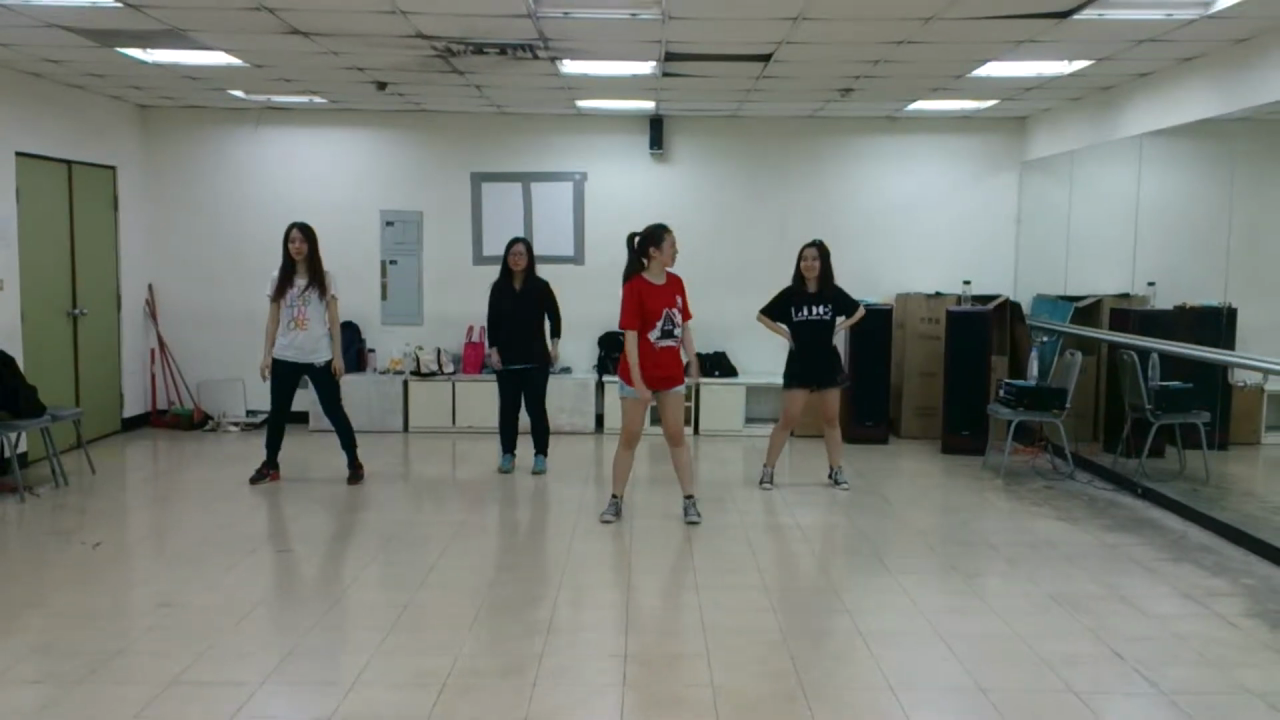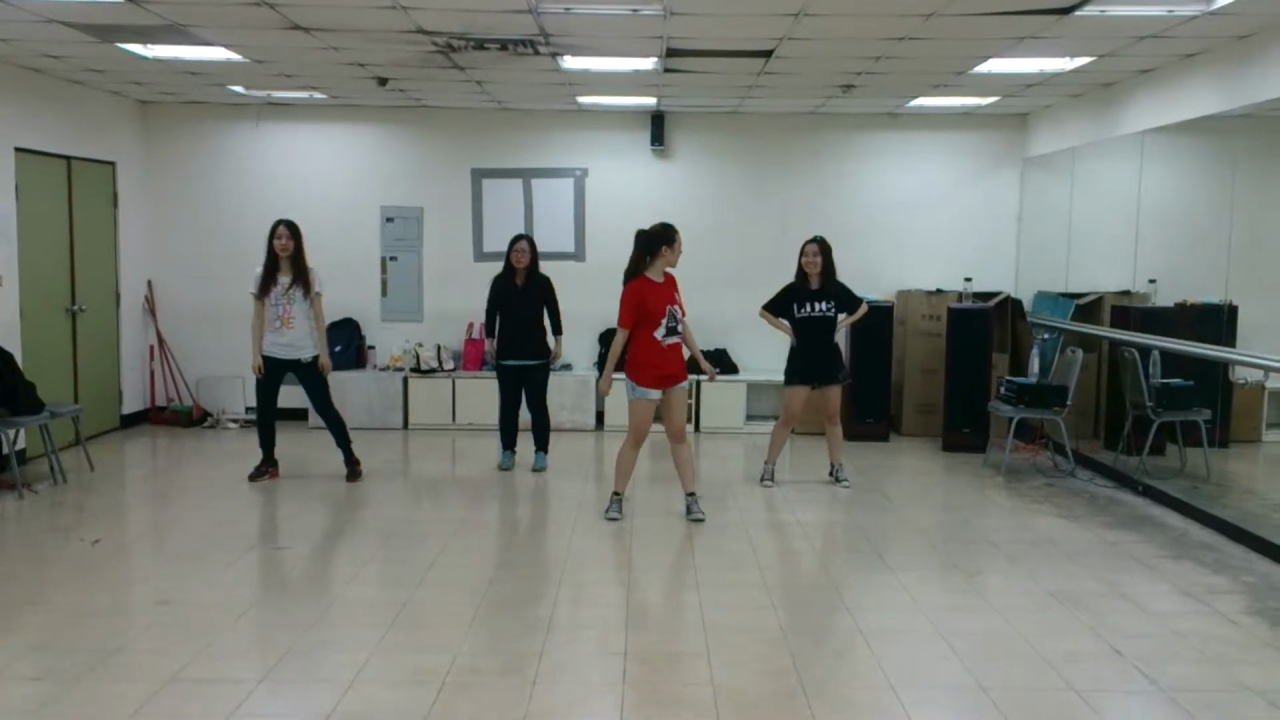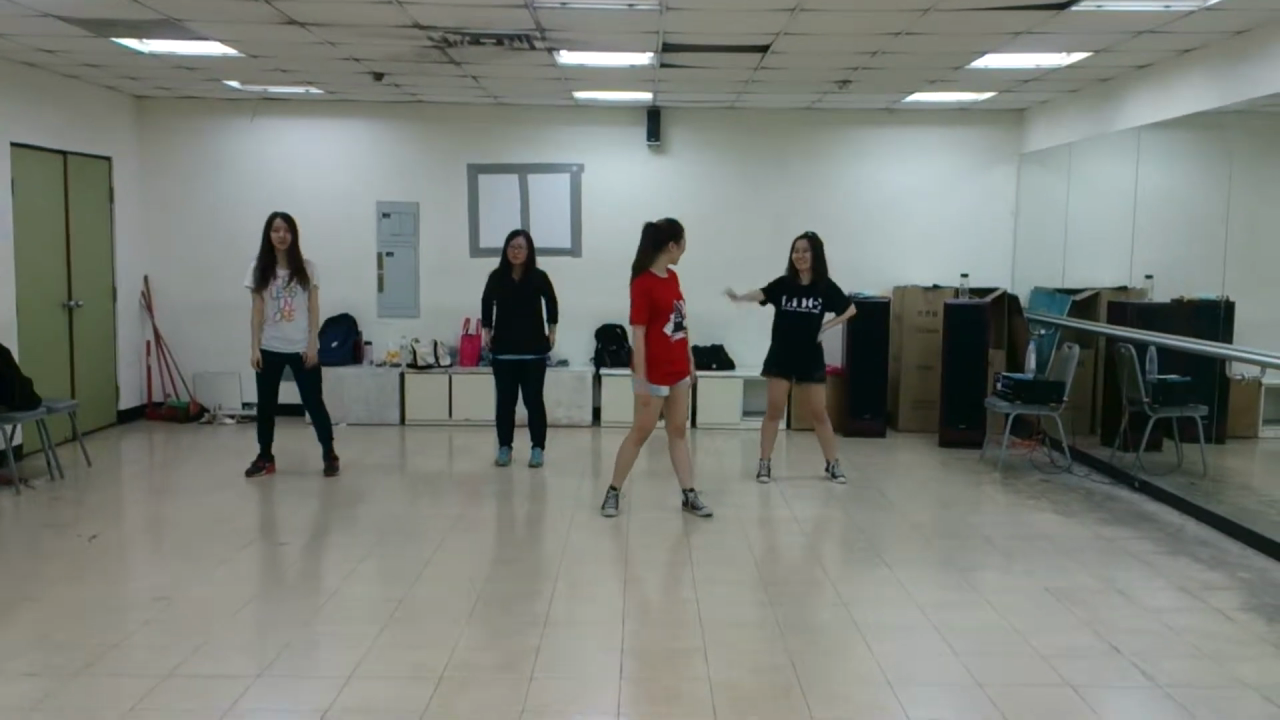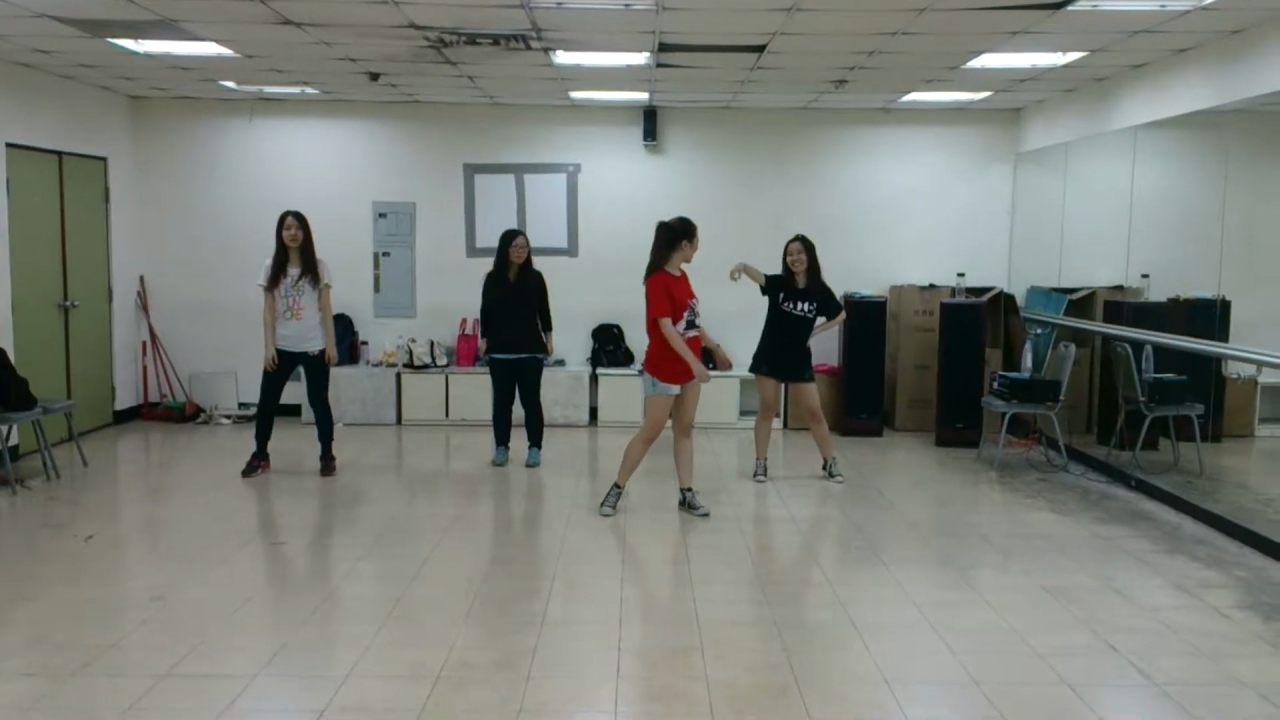
dt=0.3s
person 1, frame 1
left shoulder: (677, 283)
right shoulder: (634, 287)
left elbow: (685, 326)
right elbow: (630, 337)
left wrist: (692, 361)
right wrist: (637, 381)
left hip: (671, 375)
right hip: (638, 376)
left knee: (677, 437)
right knee: (629, 438)
left ankle: (689, 500)
right ankle: (615, 500)
person 1, frame 2
left shoulder: (670, 282)
right shoulder: (636, 287)
right elbow: (622, 334)
left wrist: (700, 360)
right wrist: (607, 374)
left hip: (675, 373)
right hip: (644, 375)
left knee: (679, 435)
right knee: (636, 437)
left ankle: (691, 498)
right ankle: (617, 497)
person 1, frame 3
left shoulder: (672, 277)
right shoulder: (643, 283)
right elbow: (639, 334)
left wrist: (689, 361)
right wrist: (640, 379)
left hip: (679, 369)
right hip: (653, 371)
left knee: (678, 431)
right knee: (640, 433)
left ankle: (689, 494)
right ankle: (613, 492)
person 1, frame 4
left shoulder: (682, 275)
right shoulder: (657, 280)
right elbow: (666, 328)
left wrist: (715, 346)
right wrist: (694, 362)
left hip: (689, 367)
right hip: (664, 370)
left knee: (684, 431)
right knee: (650, 433)
left ankle: (687, 494)
right ankle: (616, 490)
person 2, frame 1
left shoulder: (324, 278)
right shoulder: (279, 278)
left elbow: (333, 319)
right elbow: (273, 320)
left wrist: (337, 355)
right wrist: (267, 355)
left hip: (319, 357)
right hip: (285, 357)
left knee: (334, 410)
right knee: (277, 412)
left ankle: (354, 463)
right ankle: (271, 465)
person 2, frame 2
left shoulder: (309, 275)
right shoulder: (263, 275)
left elbow: (318, 316)
right elbow: (258, 317)
left wrist: (323, 352)
right wrist: (256, 353)
left hip: (304, 354)
right hip: (271, 354)
left knee: (324, 407)
right knee: (264, 409)
left ankle: (351, 460)
right ankle: (268, 462)
person 2, frame 3
left shoulder: (306, 267)
right shoulder: (259, 268)
left elbow: (313, 309)
right elbow: (256, 311)
left wrist: (312, 344)
right wrist: (254, 347)
left hip: (302, 348)
right hip: (270, 349)
left knee: (313, 402)
right knee: (266, 404)
left ankle: (329, 456)
right ankle: (265, 457)
person 2, frame 4
left shoulder: (318, 266)
right shoulder: (272, 268)
left elbow: (326, 308)
right elbow: (269, 310)
left wrist: (331, 343)
right wrist: (269, 346)
left hip: (314, 346)
right hip: (283, 347)
left knee: (319, 401)
right knee: (267, 400)
left ankle: (327, 456)
right ankle: (260, 456)
person 3, frame 1
left shoulder: (833, 293)
right shoulder: (790, 294)
left elbow: (859, 311)
right elbow: (762, 316)
left wrist: (838, 329)
right wrist: (785, 334)
left hip: (828, 364)
right hip: (799, 365)
left knee: (831, 420)
right knee: (787, 420)
left ankle: (836, 470)
right ankle: (768, 469)
person 3, frame 2
left shoulder: (836, 289)
right shoulder: (792, 290)
left elbow: (862, 308)
right elbow: (765, 312)
left wrist: (840, 326)
right wrist: (787, 330)
left hip: (829, 361)
right hip: (800, 363)
left knee: (832, 417)
right knee: (788, 417)
left ankle: (837, 468)
right ankle: (769, 467)
person 3, frame 3
left shoulder: (826, 287)
right shoulder: (783, 284)
left elbow: (850, 310)
right elbow: (759, 295)
left wrist: (826, 327)
right wrist: (738, 296)
left hip: (811, 359)
right hip: (780, 358)
left knee: (820, 414)
right knee: (774, 411)
left ankle: (833, 464)
right ankle: (764, 463)
person 3, frame 4
left shoulder: (820, 290)
right shoulder: (779, 283)
left elbow: (840, 315)
right elbow: (758, 277)
left wrist: (816, 331)
right wrist: (742, 268)
left hip: (799, 360)
right hip: (769, 357)
left knee: (815, 413)
right knee: (767, 410)
left ankle: (830, 463)
right ankle: (760, 462)
person 4, frame 1
left shoulder: (540, 286)
right shoulder: (499, 287)
left elbow: (554, 317)
right elbow: (493, 321)
left wrist: (554, 347)
right wrist: (493, 350)
left hip: (536, 358)
right hip: (507, 359)
left knee: (536, 408)
right knee: (508, 408)
left ankle: (540, 455)
right ankle: (508, 455)
person 4, frame 2
left shoulder: (542, 282)
right shoulder: (500, 282)
left elbow: (553, 313)
right elbow: (491, 312)
left wrist: (558, 344)
right wrist: (489, 341)
left hip: (537, 355)
right hip: (506, 355)
left knee: (537, 404)
right knee: (508, 405)
left ankle: (541, 452)
right ankle: (508, 452)
person 4, frame 3
left shoulder: (539, 277)
right shoulder: (497, 277)
left elbow: (551, 304)
right elbow: (487, 304)
left wrist: (552, 332)
right wrist: (486, 331)
left hip: (534, 350)
right hip: (503, 351)
left knee: (533, 400)
right knee: (505, 400)
left ankle: (538, 448)
right ankle: (504, 447)
person 4, frame 4
left shoulder: (535, 278)
right shoulder: (493, 278)
left elbow: (544, 310)
right elbow: (486, 312)
left wrist: (548, 339)
right wrist: (484, 339)
left hip: (531, 350)
right hip: (500, 351)
left knee: (531, 400)
right knee: (502, 400)
left ankle: (535, 448)
right ankle: (501, 447)
